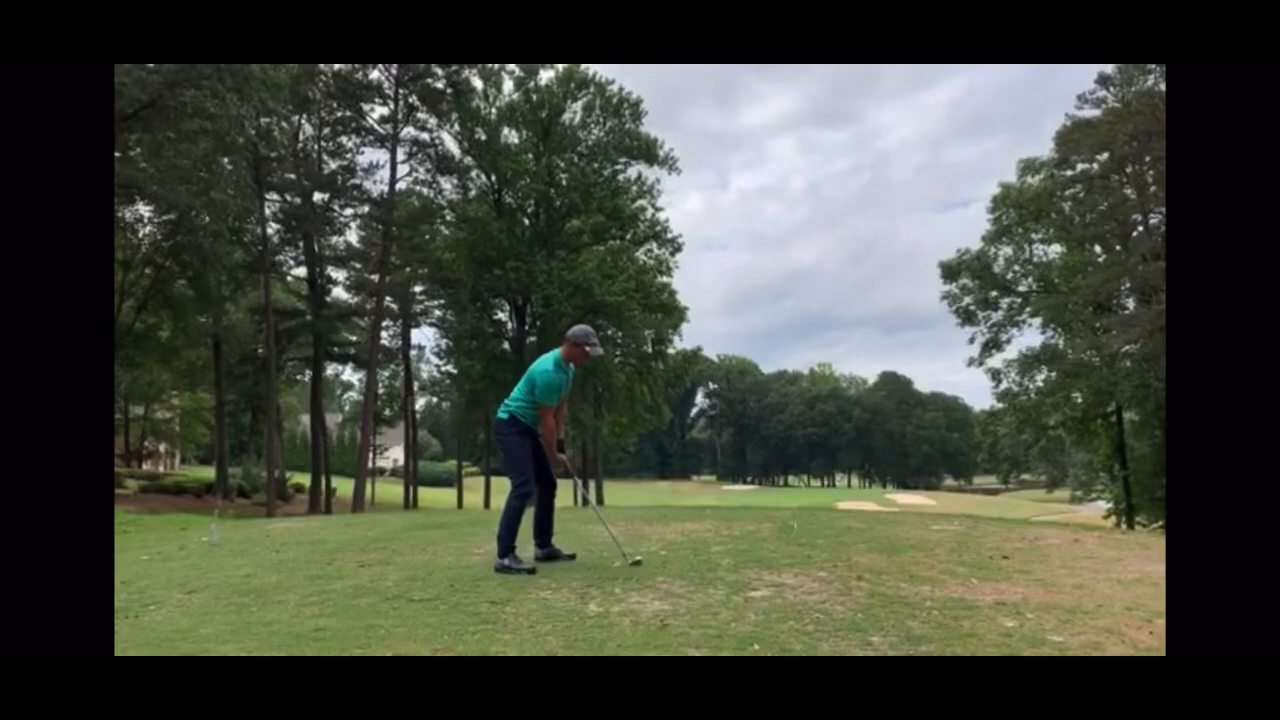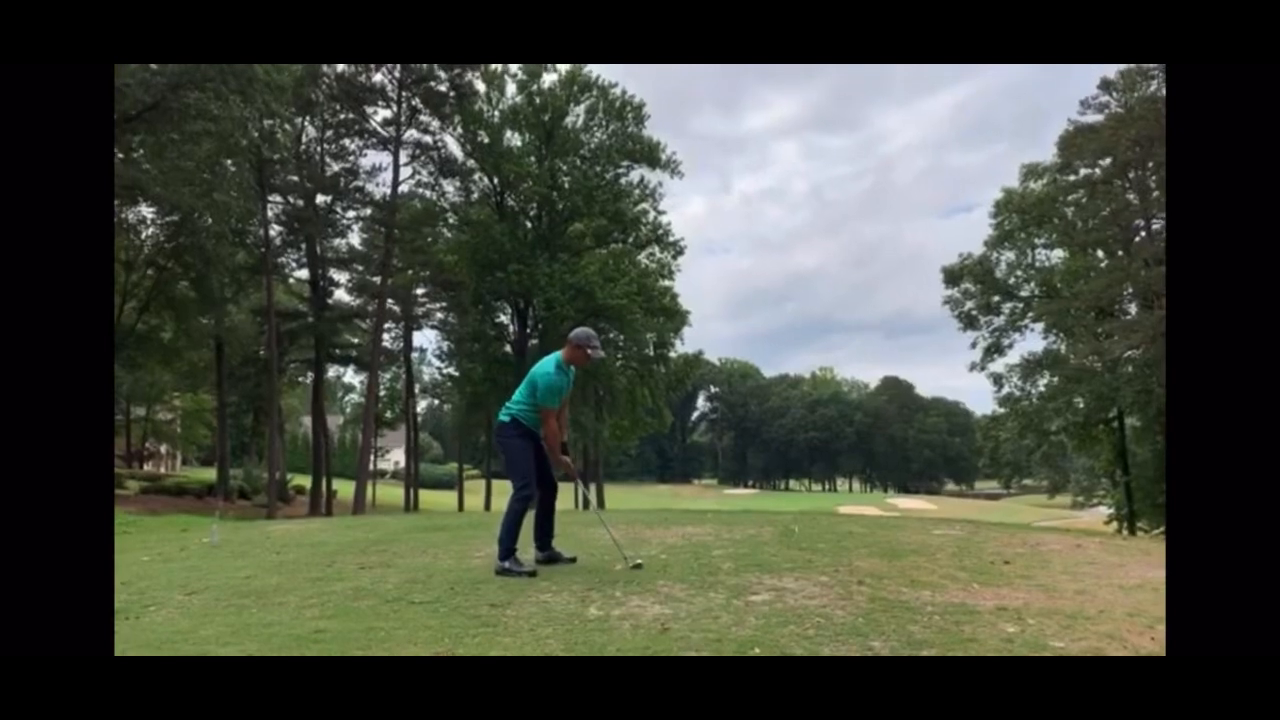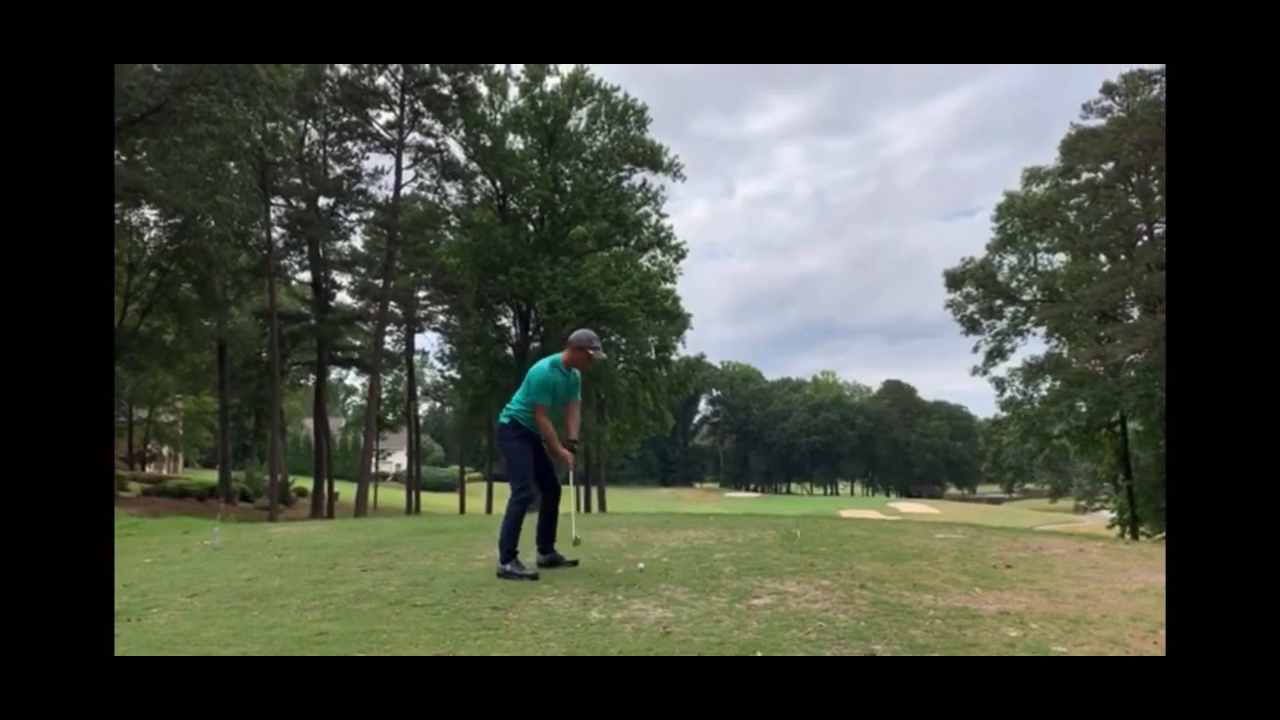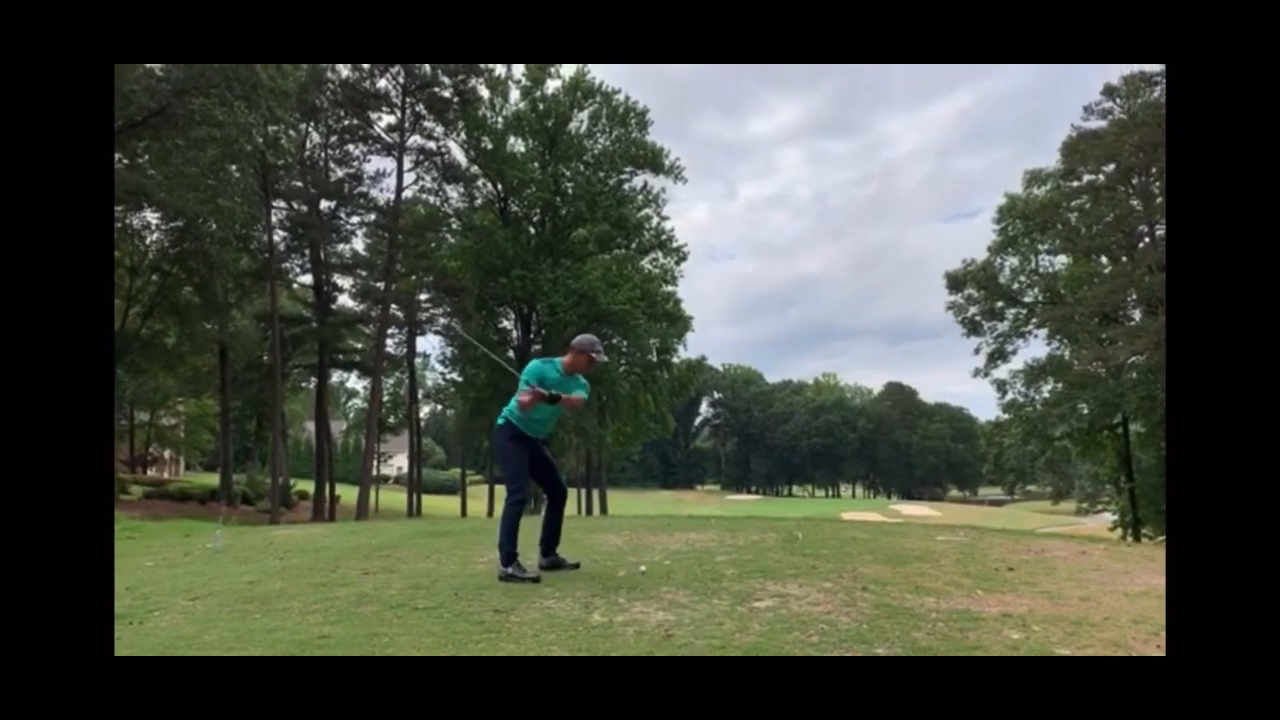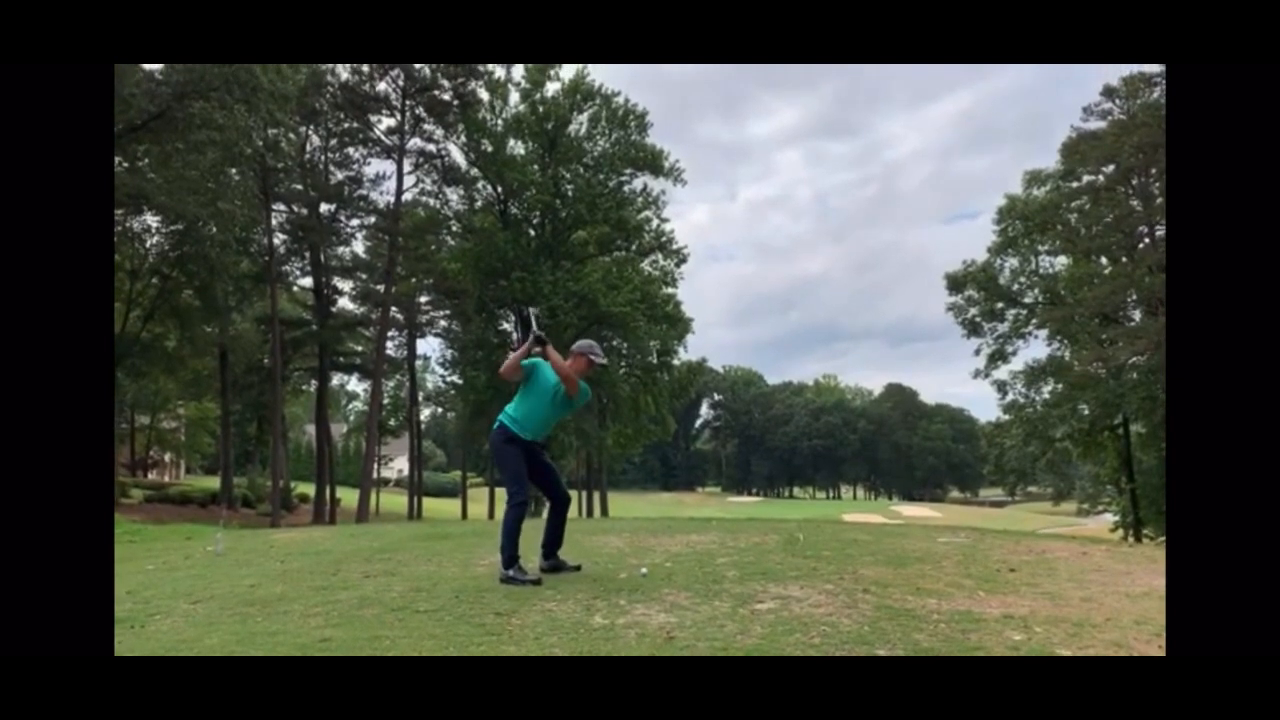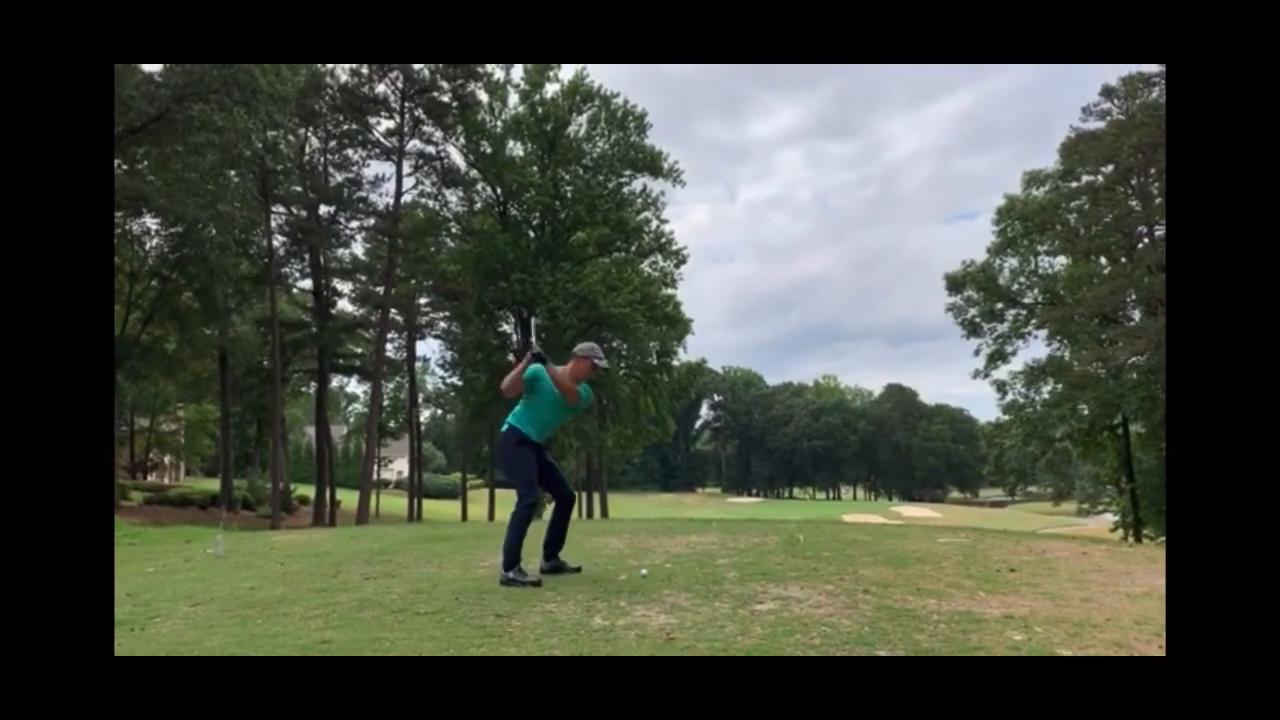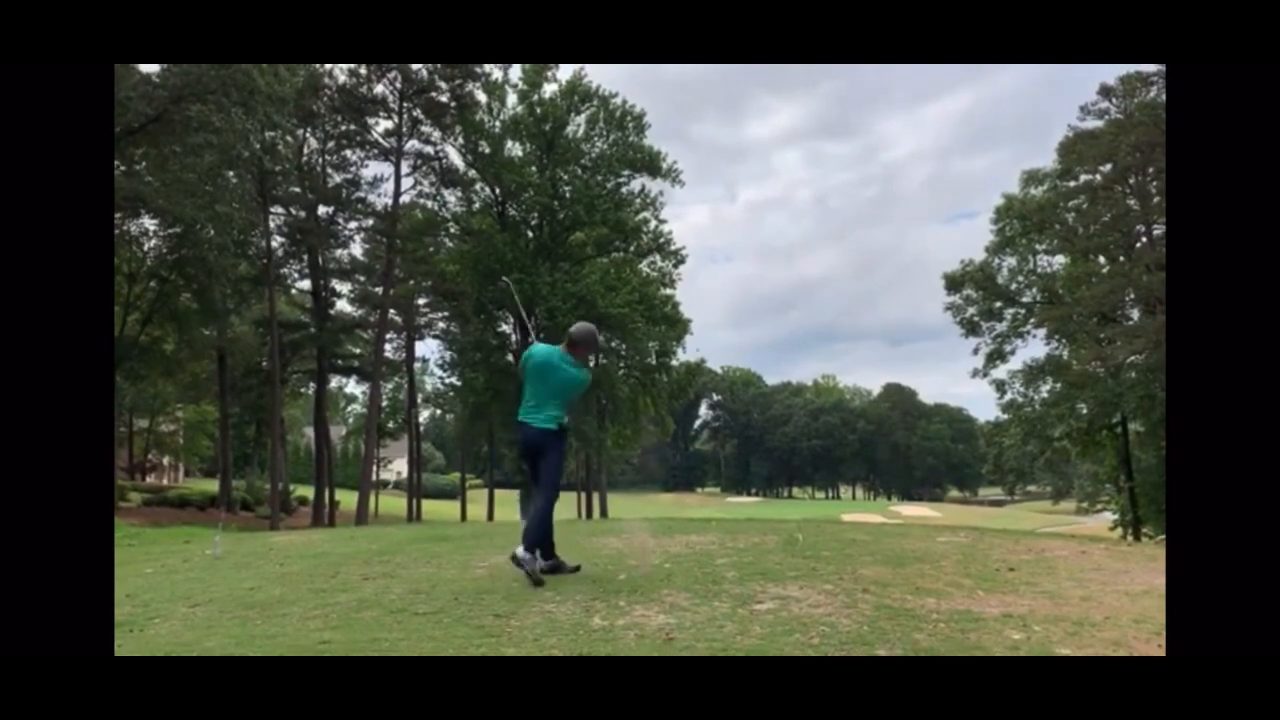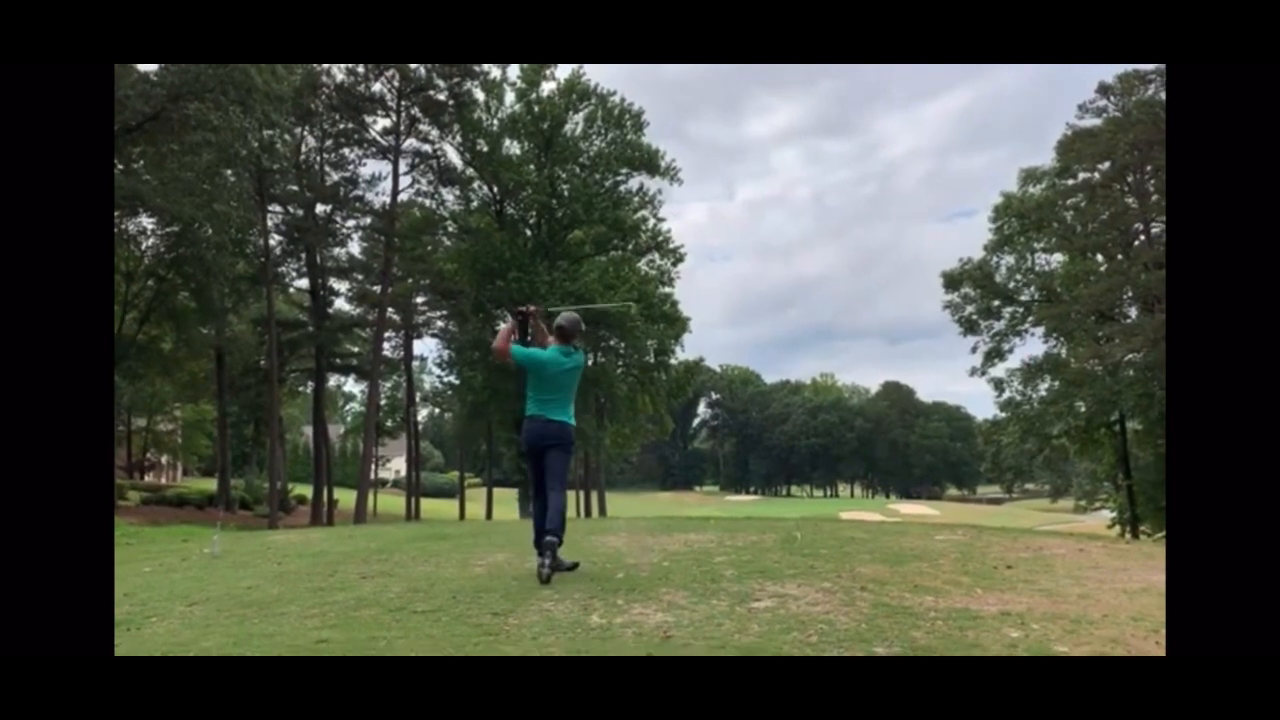
dt=0.3s
person 1, frame 1
left shoulder: (568, 368)
right shoulder: (548, 371)
left elbow: (560, 408)
right elbow: (546, 418)
left wrist: (560, 444)
right wrist: (553, 454)
left hip: (528, 429)
right hip: (511, 425)
left knee: (548, 485)
right knee: (523, 487)
left ankle: (543, 547)
right ankle: (504, 556)
person 1, frame 2
left shoulder: (568, 371)
right shoulder: (550, 374)
left elbow: (563, 410)
right elbow: (549, 421)
left wrist: (564, 447)
right wrist: (558, 457)
left hip: (529, 431)
right hip: (513, 429)
left knee: (549, 487)
right knee: (526, 490)
left ankle: (544, 549)
right ankle: (505, 559)
person 1, frame 3
left shoulder: (574, 376)
right shoulder: (545, 372)
left elbow: (573, 410)
right elbow: (541, 417)
left wrist: (571, 444)
right wrist: (558, 451)
left hip: (531, 435)
right hip: (513, 430)
left knee: (552, 490)
right knee: (524, 493)
left ankle: (546, 552)
right ankle: (507, 562)
person 1, frame 4
left shoulder: (581, 385)
right shoulder: (539, 366)
left elbow: (575, 402)
right elbow: (522, 404)
left wrist: (557, 397)
right wrist: (533, 397)
left hip: (534, 440)
right hip: (510, 433)
left knee: (558, 492)
right knee: (519, 495)
left ankle: (548, 555)
right ankle: (507, 564)
person 1, frame 5
left shoulder: (582, 391)
right shoulder: (537, 366)
left elbow: (566, 377)
right elbow: (505, 372)
left wrist: (546, 346)
right wrist: (529, 346)
left hip: (532, 445)
right hip: (507, 437)
left knee: (561, 497)
right knee: (519, 497)
left ankle: (549, 558)
right ankle: (509, 567)
person 1, frame 6
left shoulder: (584, 394)
right shoulder: (538, 372)
left elbow: (569, 394)
right elbow: (507, 389)
left wrist: (548, 364)
right wrist: (526, 362)
left hip: (536, 446)
right hip: (515, 441)
left knee: (566, 497)
right knee: (528, 500)
left ankle: (550, 558)
right ankle: (509, 569)
person 1, frame 7
left shoulder: (538, 351)
right shoulder: (582, 376)
left elbow: (523, 371)
left hip: (527, 431)
right hip: (550, 435)
left knee: (542, 493)
right knee: (547, 495)
left ankle: (548, 557)
right ankle: (526, 550)
person 1, frame 8
left shoulder: (539, 358)
right shoulder: (578, 358)
left elbow: (498, 348)
right elbow: (549, 347)
left wrist: (514, 321)
right wrist: (536, 323)
left hip: (533, 428)
right hip: (561, 430)
left knee: (539, 492)
right knee: (556, 489)
left ankle: (546, 554)
right ankle: (552, 540)
